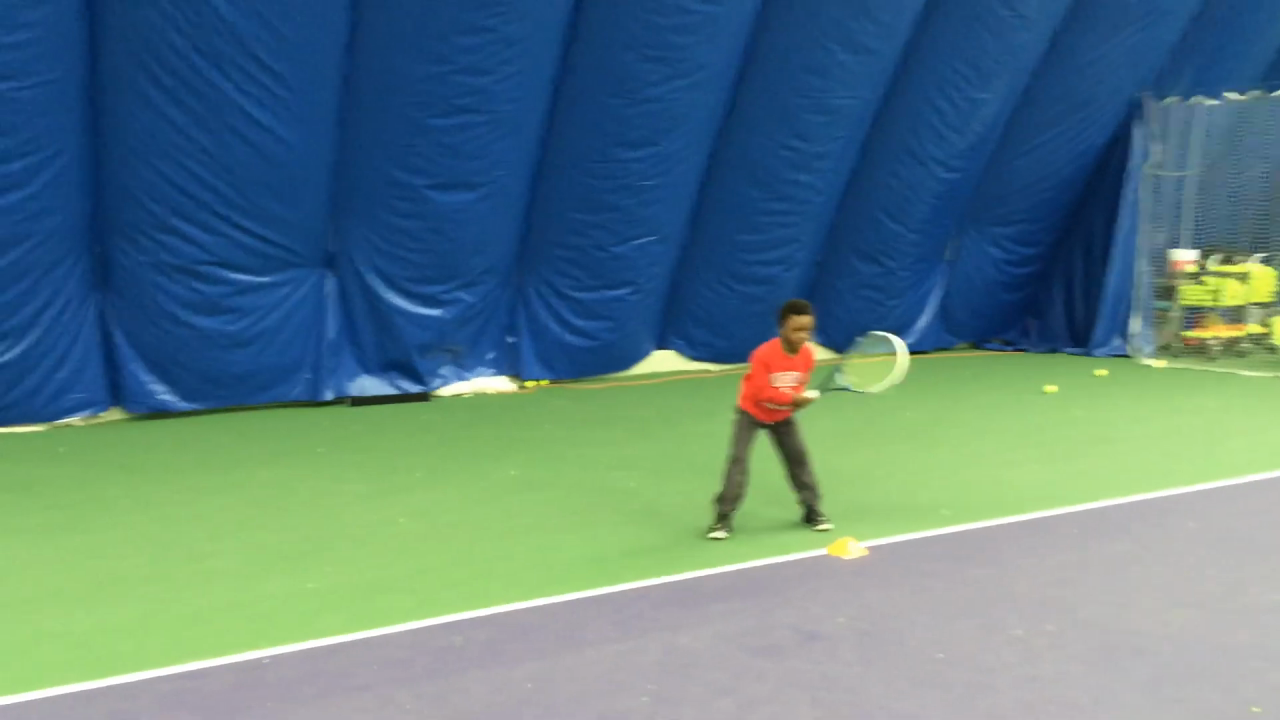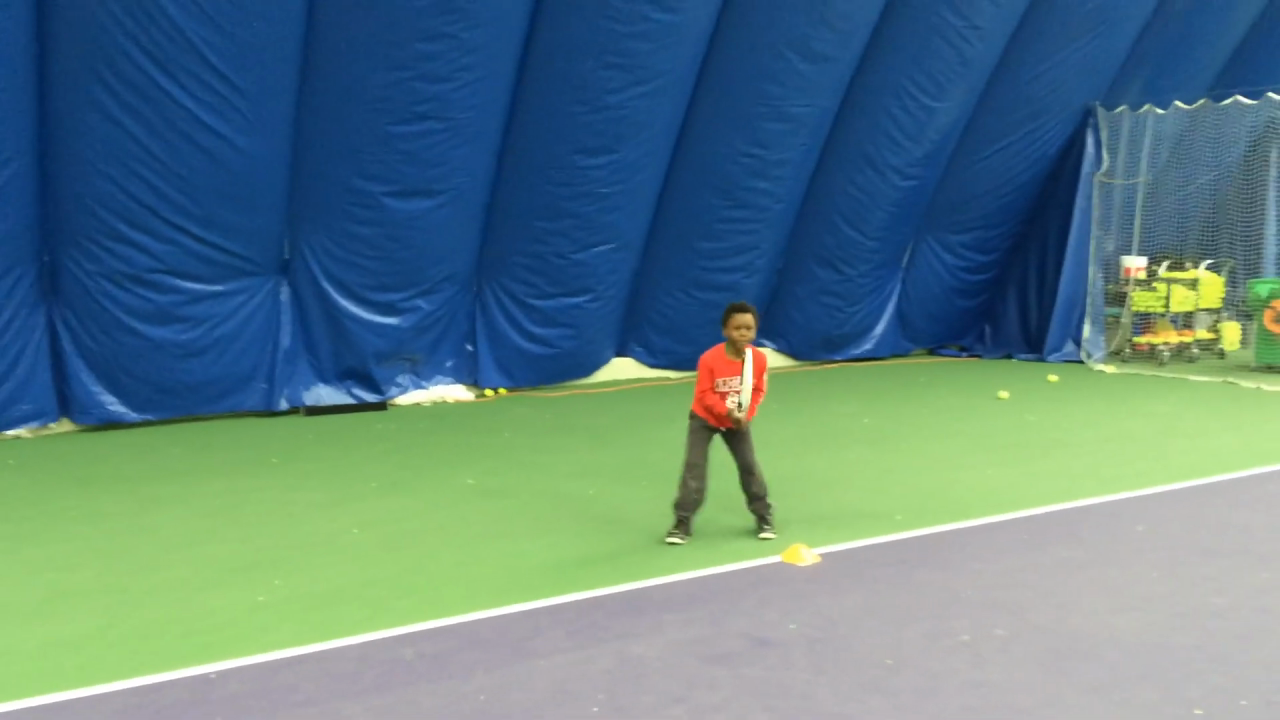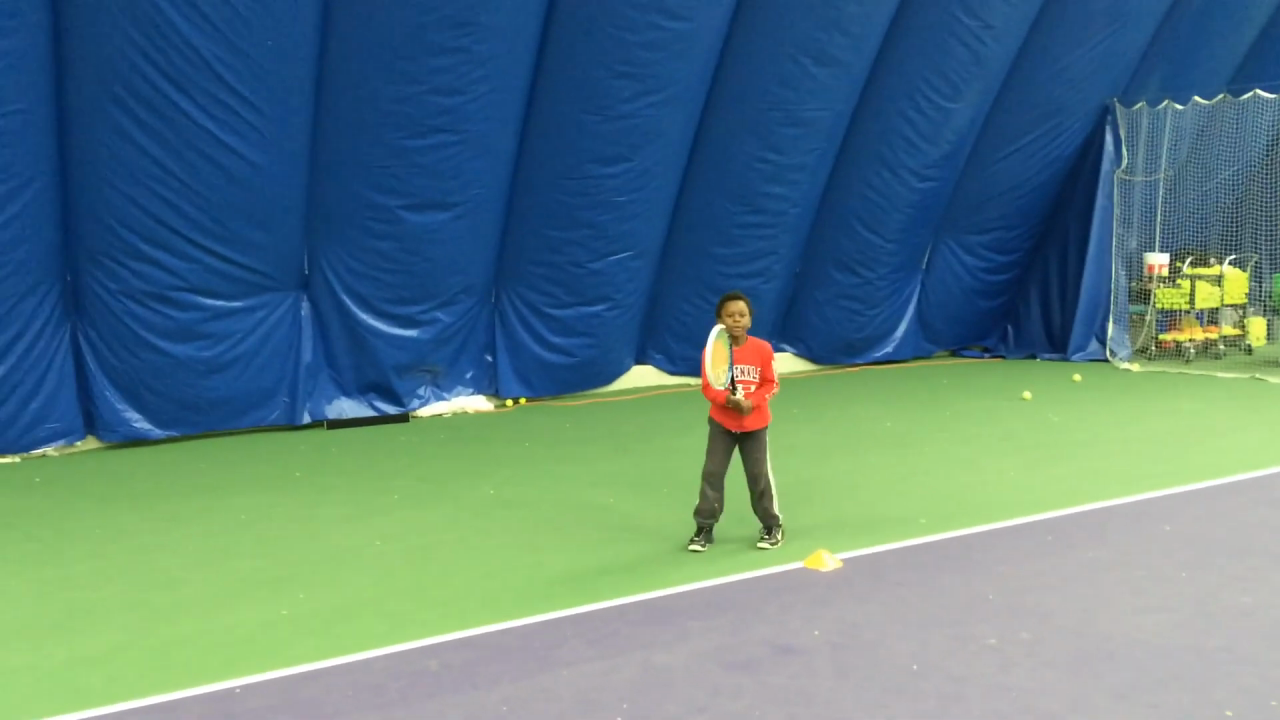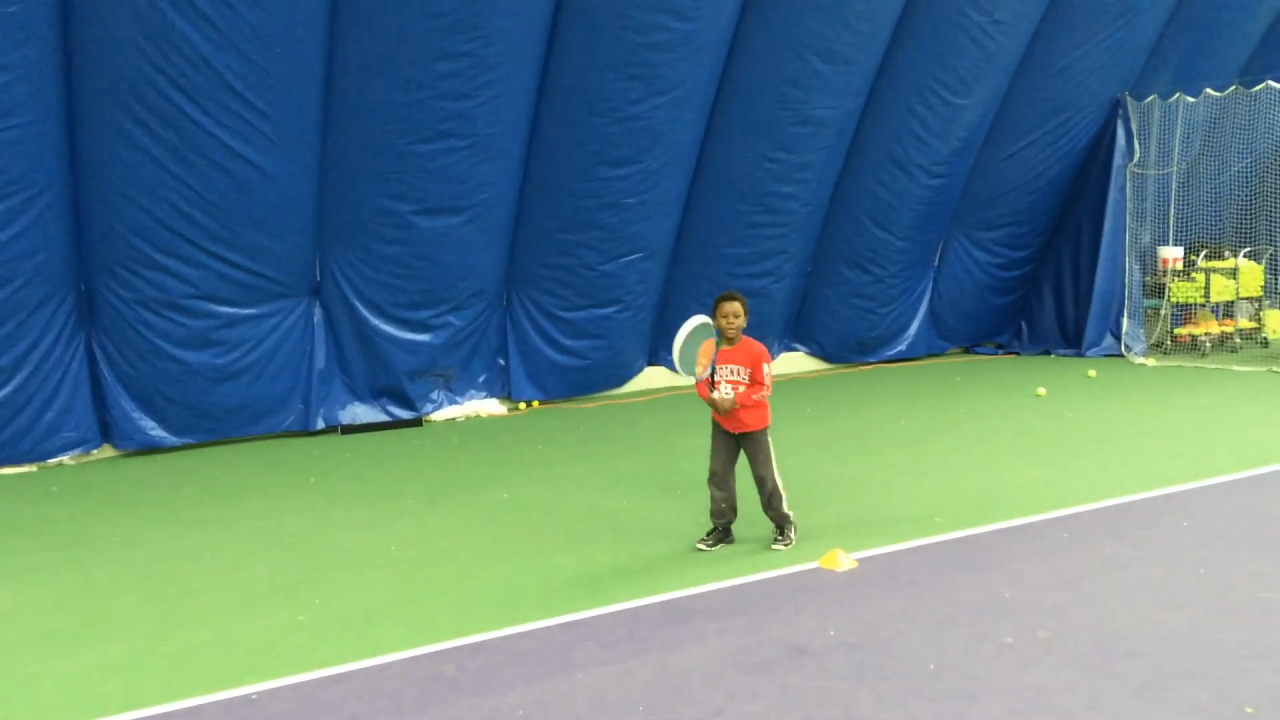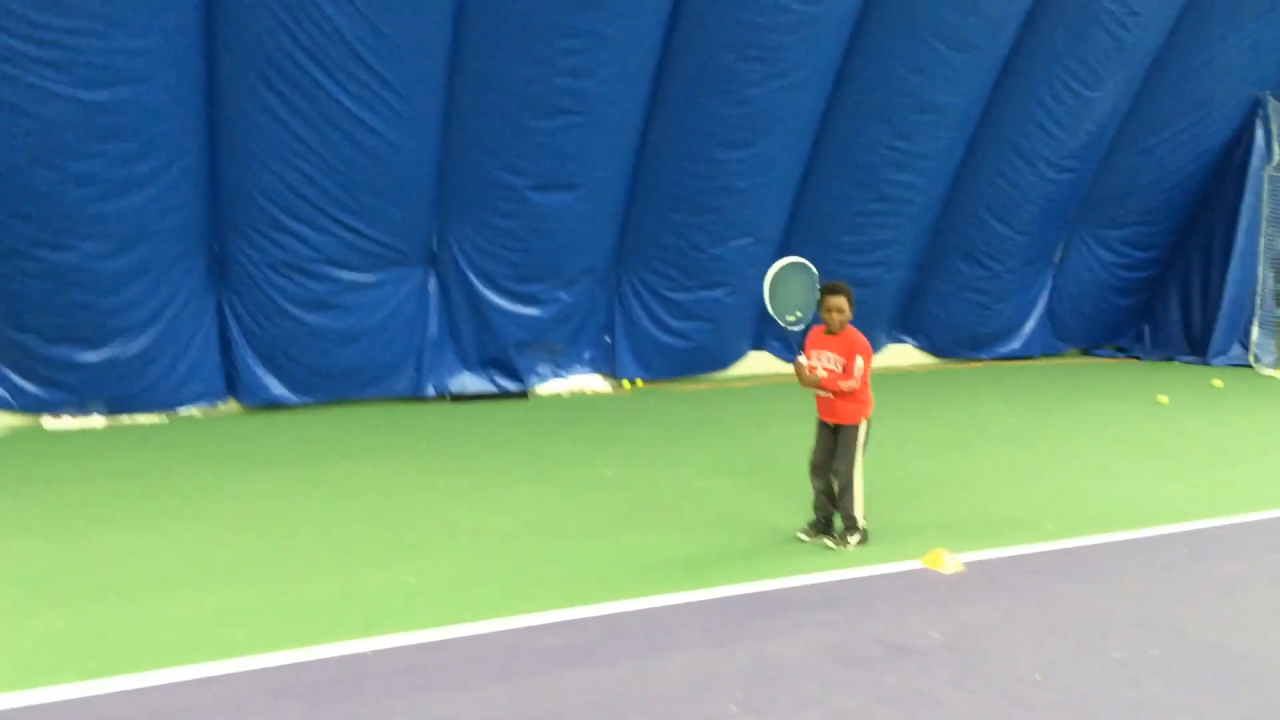
dt=0.4s
person 1, frame 1
left shoulder: (806, 355)
right shoulder: (763, 354)
left elbow: (799, 384)
right elbow: (759, 390)
left wrist: (802, 398)
right wrist: (791, 398)
left hip: (782, 415)
right hip: (751, 412)
left knee: (798, 457)
right knee: (738, 460)
left ankle: (812, 508)
right ankle: (724, 514)
person 1, frame 2
left shoulder: (759, 359)
right shoulder: (709, 359)
left elbow: (758, 392)
right elbow: (704, 395)
left wrist: (745, 414)
right wrist: (727, 412)
left hip: (737, 421)
right hip: (704, 418)
left knee: (749, 467)
right knee: (694, 466)
left ankle: (763, 516)
right ankle: (683, 522)
person 1, frame 3
left shoulder: (763, 349)
left elbow: (771, 385)
right elbow: (708, 388)
left wrist: (752, 402)
right wrist: (729, 400)
left hip: (755, 423)
right hip: (721, 423)
left knee: (759, 475)
right knee: (711, 474)
left ankle: (772, 526)
right ankle: (705, 528)
person 1, frame 4
left shoulder: (756, 350)
left elbow: (764, 388)
right elbow: (702, 383)
left wrist: (735, 402)
right wrist: (712, 399)
left hip: (754, 424)
right hip: (722, 424)
left knee: (765, 475)
right knee: (718, 475)
left ankle: (784, 525)
right ankle: (722, 528)
person 1, frame 5
left shoulder: (858, 343)
right shoulder: (814, 334)
left elbow: (853, 382)
right elbow: (804, 366)
left wrist: (819, 381)
right wrist: (802, 371)
left hip: (853, 418)
right hip: (826, 416)
left knee: (846, 472)
right knee: (819, 466)
left ankle: (855, 528)
right ankle: (823, 521)
